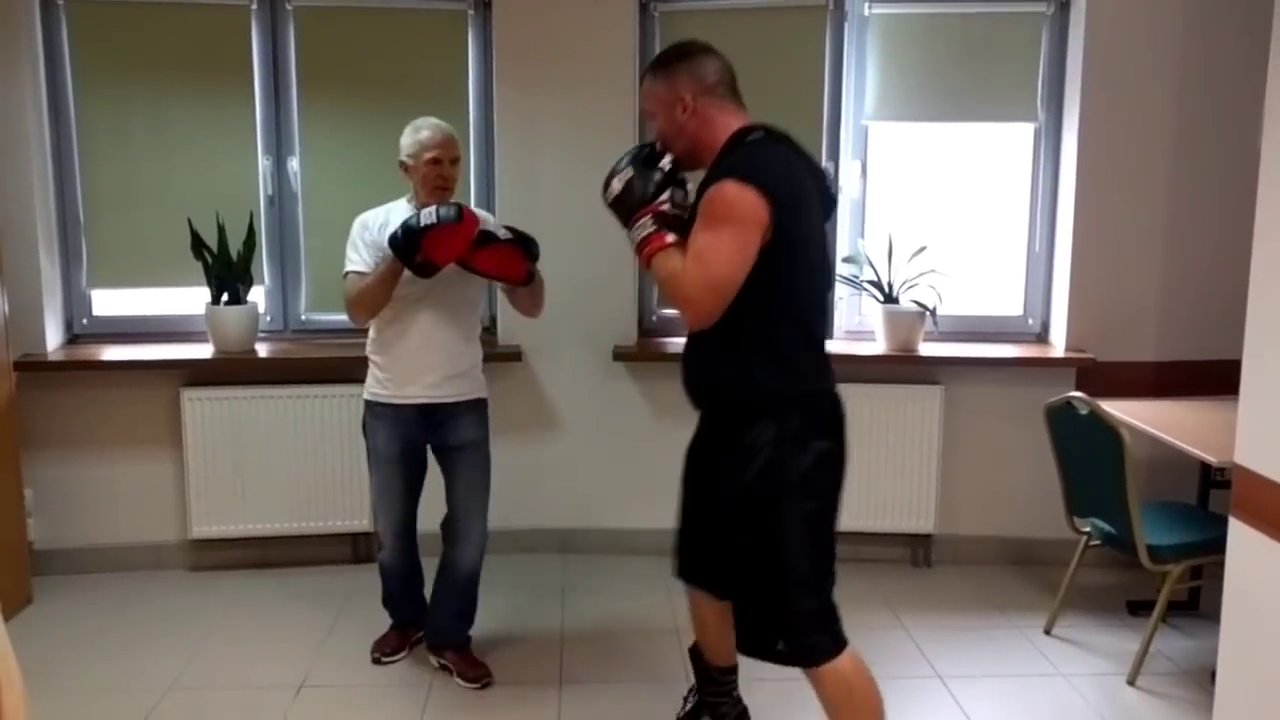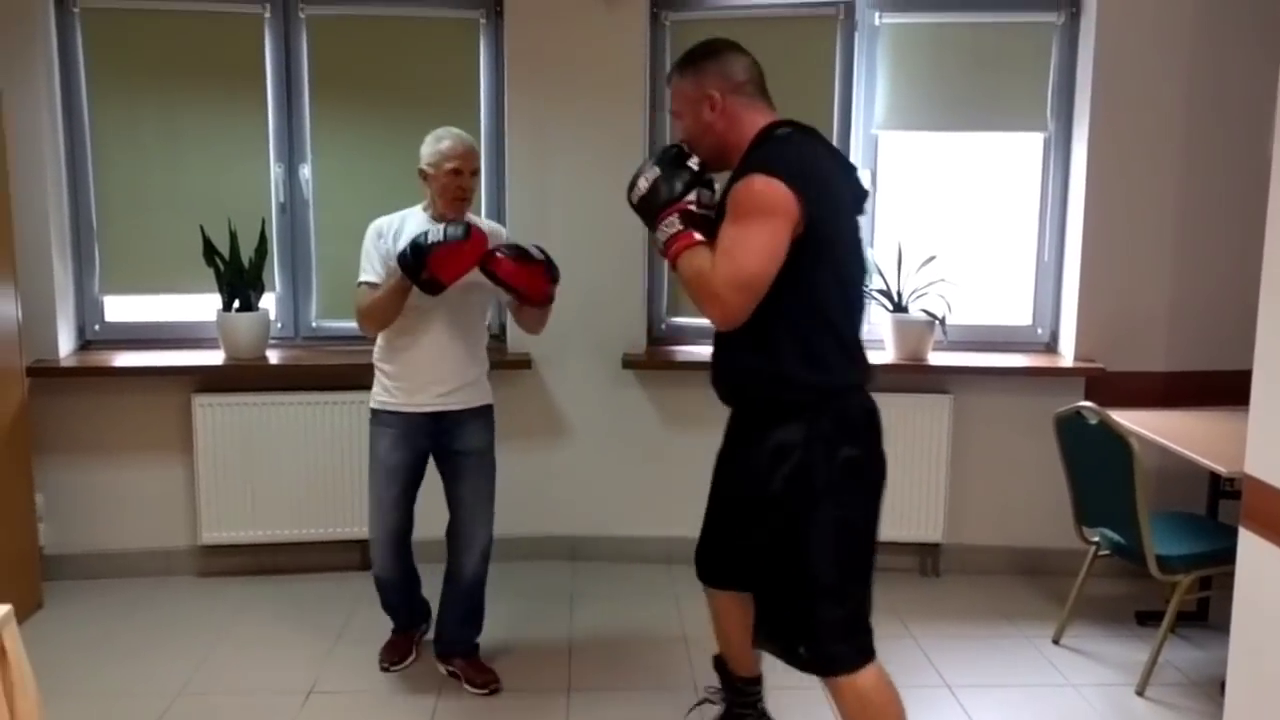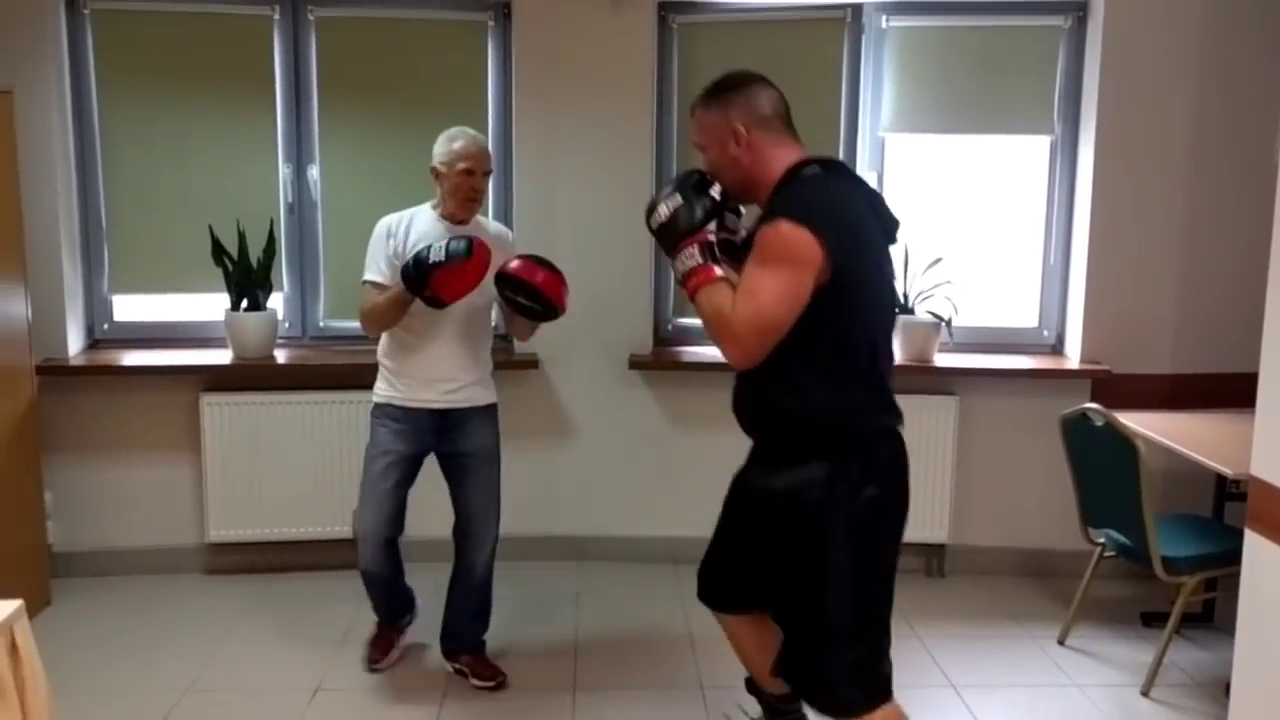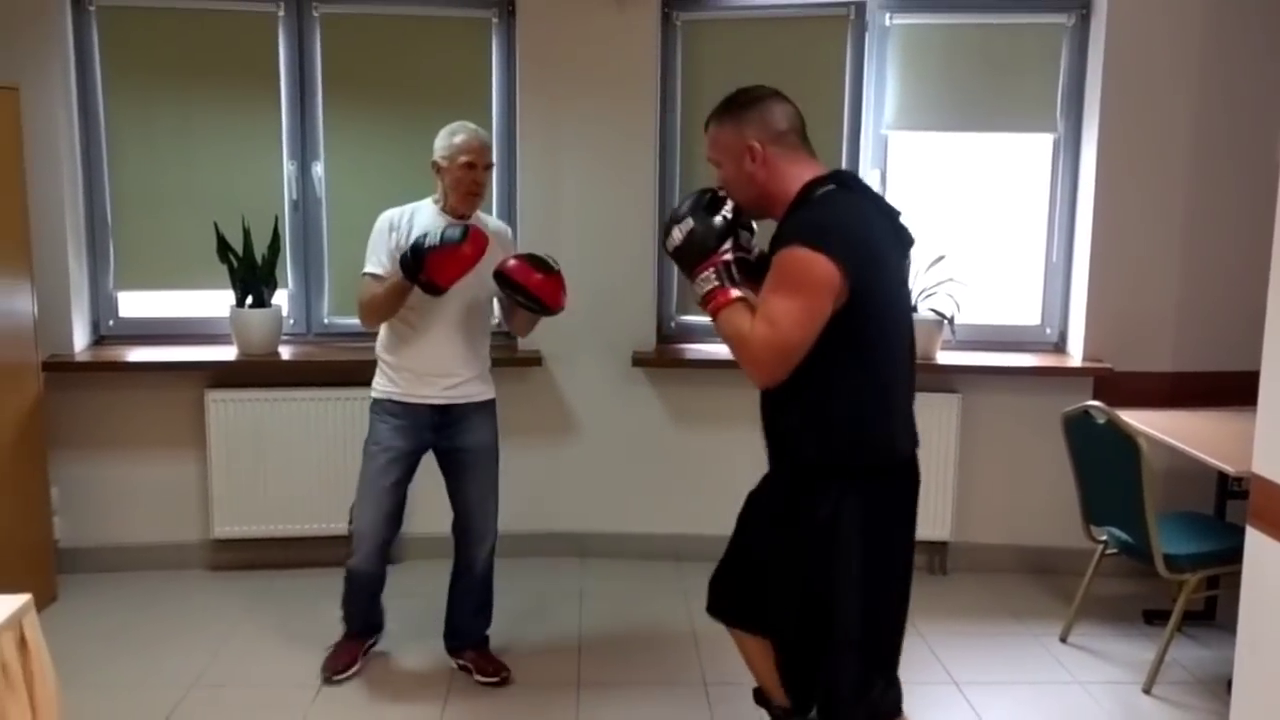
dt=0.1s
person 1, frame 1
left shoulder: (742, 182)
right shoulder: (769, 166)
left elbow: (697, 302)
left wrist: (646, 221)
right wrist: (680, 217)
left hip: (781, 437)
right hip: (738, 424)
left knee: (808, 632)
right knee: (706, 568)
person 1, frame 2
left shoulder: (770, 176)
right shoulder: (795, 161)
left elbow: (726, 301)
left wrist: (672, 221)
right wrist: (707, 219)
left hip: (811, 437)
right hip: (770, 423)
left knee: (835, 642)
right knee: (725, 569)
person 1, frame 3
left shoulder: (800, 218)
right shoulder: (825, 196)
left elbow: (744, 342)
left wrist: (693, 249)
right wrist: (733, 247)
left hip: (840, 475)
right hip: (791, 460)
right knee: (734, 588)
person 1, frame 4
left shoulder: (817, 237)
right shoulder: (838, 211)
left elbow: (763, 361)
left wrist: (711, 269)
right wrist: (750, 266)
left hip: (853, 495)
right hip: (808, 477)
right knee: (742, 601)
person 2, frame 1
left shoulder: (481, 225)
right shoulder: (372, 225)
left elbow: (530, 307)
right elbow: (357, 309)
left wrist: (522, 272)
right wrist: (401, 255)
left hip: (463, 404)
right hip: (391, 403)
left knee: (468, 531)
right knee: (393, 527)
left ankle: (449, 638)
right ankle: (407, 619)
person 2, frame 2
left shoulder: (493, 239)
right shoulder: (386, 232)
left elbow: (533, 325)
right elbow: (368, 320)
left wrist: (538, 290)
right wrist: (409, 273)
left hip: (468, 412)
right hip: (397, 411)
left knee: (473, 539)
right knee: (387, 537)
left ankle: (457, 646)
right ankle: (409, 623)
person 2, frame 3
left shoulder: (499, 241)
right shoulder: (396, 229)
left elbow: (519, 328)
right elbow: (373, 320)
left wrist: (540, 307)
right wrist: (416, 285)
left hip: (472, 409)
right hip: (400, 407)
left knee: (478, 535)
right knee: (374, 530)
left ankle: (464, 645)
right ankle: (394, 614)
person 2, frame 4
left shoulder: (498, 236)
right shoulder: (396, 224)
left elbow: (516, 326)
right elbow: (369, 312)
left wrist: (534, 303)
right wrist: (410, 273)
left hip: (472, 406)
right hip: (400, 403)
left knee: (478, 532)
right knee: (371, 527)
left ankle: (467, 641)
right ankle: (359, 631)
